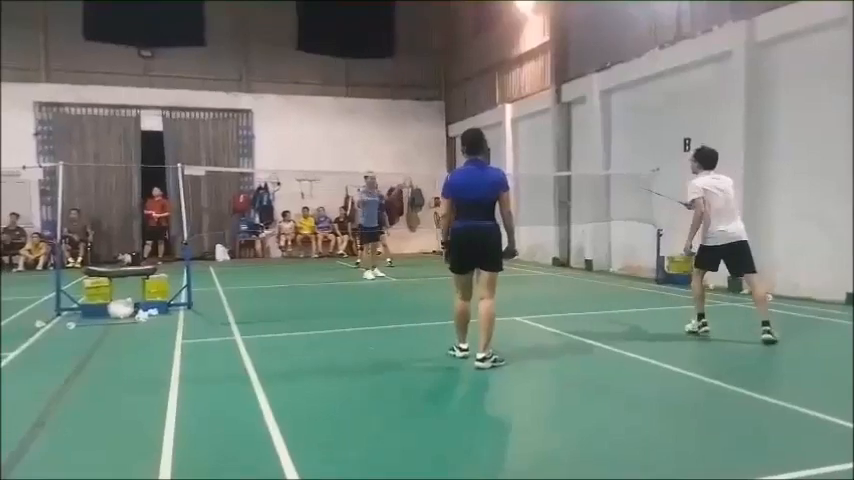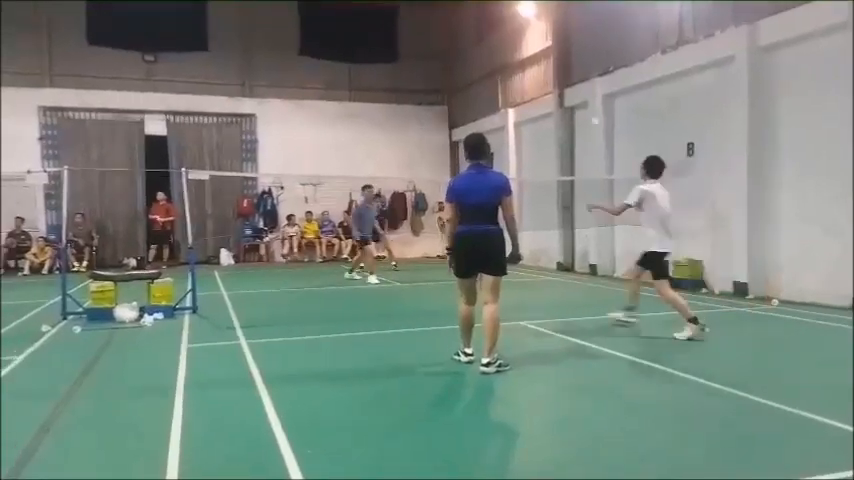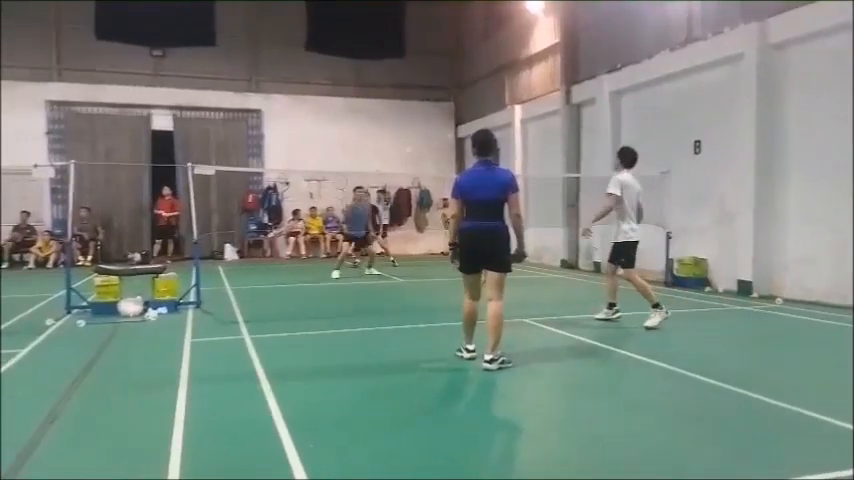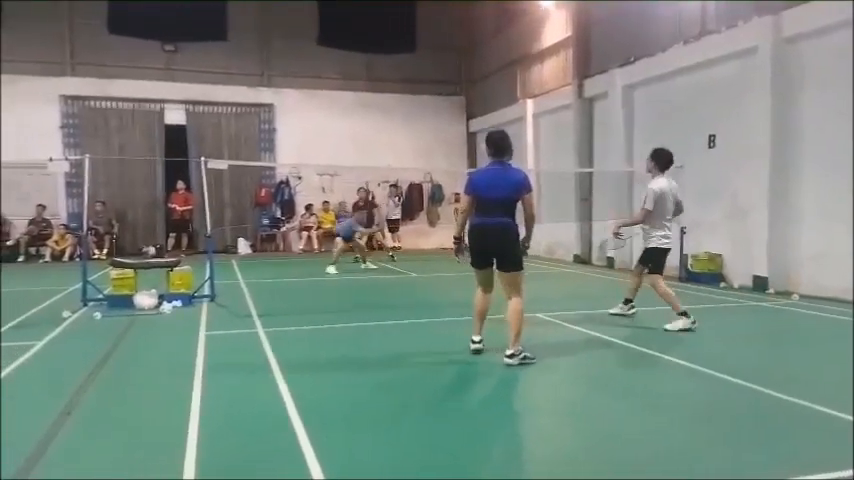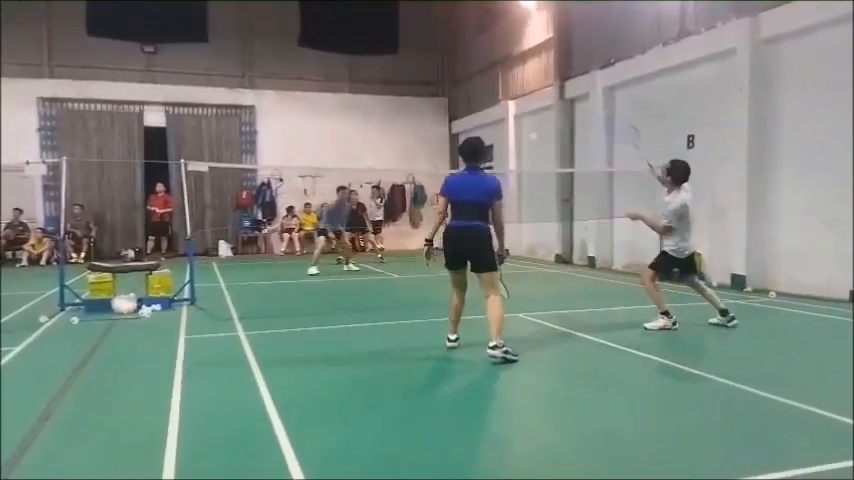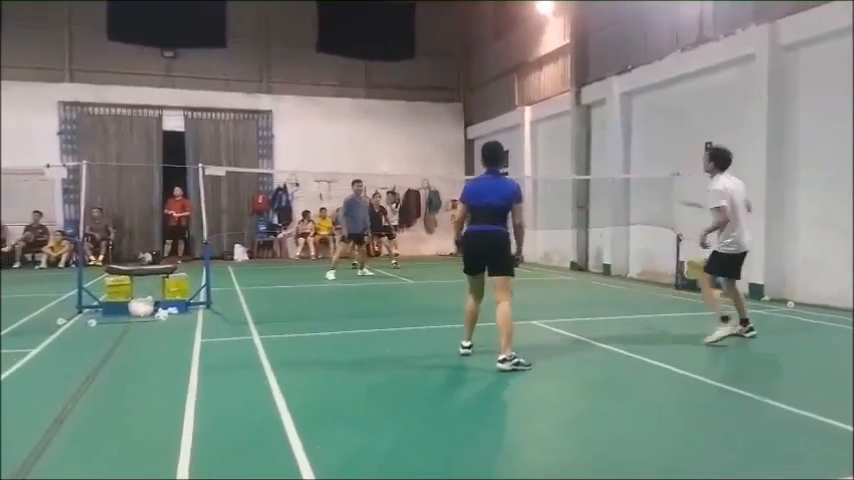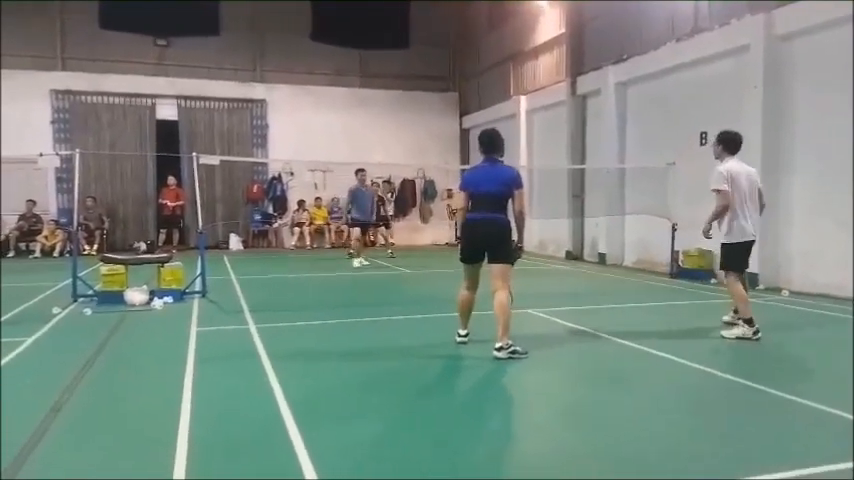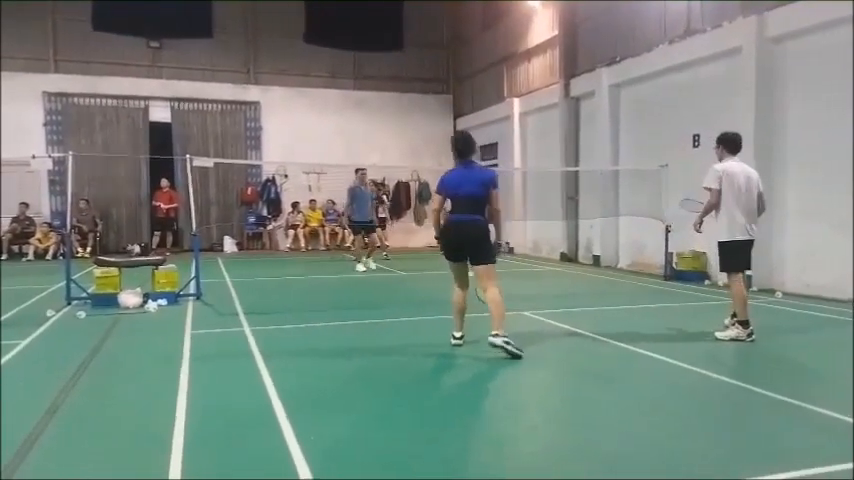
dt=0.4s
person 1, frame 1
left shoulder: (453, 178)
right shoulder: (497, 176)
left elbow: (445, 215)
right elbow: (506, 213)
left wrist: (445, 243)
right wrist: (512, 242)
left hip: (461, 237)
right hip: (488, 237)
left knee: (462, 296)
right knee: (487, 297)
left ankle: (461, 346)
right ankle: (484, 354)
person 1, frame 2
left shoulder: (456, 183)
right shoulder: (500, 180)
left elbow: (450, 220)
right elbow: (509, 217)
left wrist: (450, 249)
right wrist: (515, 247)
left hip: (464, 242)
right hip: (491, 241)
left knee: (466, 300)
right knee: (491, 301)
left ankle: (466, 350)
right ankle: (488, 359)
person 1, frame 3
left shoulder: (462, 179)
right shoulder: (506, 177)
left elbow: (455, 215)
right elbow: (516, 214)
left wrist: (452, 244)
right wrist: (521, 245)
left hip: (469, 238)
right hip: (496, 238)
left knee: (470, 296)
right knee: (495, 298)
left ankle: (468, 346)
right ankle: (491, 355)
person 1, frame 4
left shoulder: (476, 177)
right shoulder: (520, 177)
left elbow: (465, 210)
right elbow: (530, 214)
left wrist: (458, 237)
right wrist: (527, 237)
left hip: (479, 234)
right hip: (505, 234)
left knee: (483, 288)
right knee: (514, 294)
left ankle: (476, 338)
right ankle: (513, 350)
person 1, frame 5
left shoulder: (451, 181)
right shoulder: (492, 183)
left elbow: (440, 213)
right elbow: (498, 220)
left wrist: (429, 241)
right wrist: (501, 248)
left hip: (454, 237)
right hip: (479, 238)
left knee: (458, 289)
right knee: (492, 294)
left ankle: (453, 336)
right ankle: (496, 343)
person 1, frame 6
left shoulder: (471, 186)
right shoulder: (512, 187)
left elbow: (460, 219)
right elbow: (518, 224)
left wrist: (459, 242)
right wrist: (519, 251)
left hip: (472, 240)
right hip: (497, 242)
left knee: (474, 295)
right knee: (503, 300)
left ankle: (466, 342)
right ankle: (506, 356)
person 1, frame 7
left shoulder: (469, 175)
right shoulder: (511, 174)
left elbow: (462, 209)
right elbow: (519, 210)
left wrist: (462, 237)
right wrist: (520, 241)
left hip: (472, 229)
right hip: (498, 230)
left knee: (469, 286)
right knee: (501, 289)
left ankle: (462, 331)
right ankle: (502, 344)
person 1, frame 8
left shoulder: (447, 177)
right shoulder: (487, 175)
left elbow: (436, 210)
right elbow: (495, 210)
left wrist: (439, 236)
right wrist: (498, 238)
left hip: (452, 230)
right hip: (477, 230)
left knee: (460, 284)
right knee: (490, 285)
left ankle: (457, 333)
right ankle: (499, 333)
person 2, frame 1
left shoulder: (696, 183)
right shoulder: (727, 181)
left elbow: (699, 212)
left wrist: (689, 239)
left hip: (713, 239)
right hip: (737, 236)
left knee: (697, 275)
right knee: (754, 282)
left ankle: (700, 321)
right ankle: (766, 327)
person 2, frame 2
left shoulder: (642, 190)
right shoulder: (663, 192)
left elbow: (617, 210)
left wrist: (598, 206)
left hip: (656, 247)
right hip: (660, 245)
left knee: (663, 289)
right knee: (636, 274)
left ankle: (694, 324)
right ankle: (629, 312)
person 2, frame 3
left shoulder: (618, 178)
right shoulder: (634, 183)
left elbow: (611, 204)
right elbow: (639, 212)
left wrist: (590, 223)
left hip: (626, 235)
right hip: (623, 235)
left knee: (630, 275)
right knee: (610, 270)
left ankle: (657, 309)
right ankle: (611, 308)
person 2, frame 4
left shoulder: (654, 188)
right shoulder: (671, 184)
left elbow: (641, 218)
right elbow: (679, 209)
left wrist: (619, 224)
left hip: (657, 241)
right hip: (660, 239)
left knee: (655, 282)
right knee: (637, 271)
left ankle: (685, 317)
right ankle: (627, 305)
person 2, frame 5
left shoulder: (674, 204)
right shoulder: (684, 187)
left elbow: (662, 230)
left wrist: (640, 216)
right wrist: (661, 179)
left hip: (674, 249)
right hip: (685, 247)
left knee: (647, 277)
right knee: (694, 281)
left ankle: (666, 318)
right ankle: (725, 315)
person 2, frame 6
left shoulder: (717, 187)
right shoulder: (736, 182)
left elbow: (724, 218)
right elbow: (747, 208)
left wrist: (705, 232)
left hip: (728, 245)
right hip: (741, 244)
left knee: (706, 282)
right knee: (730, 284)
left ankle: (725, 323)
right ankle: (745, 324)
person 2, frame 7
left shoulder: (722, 170)
right shoulder: (750, 170)
left elbow: (724, 202)
right elbow: (761, 203)
left wrist: (709, 222)
left hip: (733, 233)
right hip: (749, 232)
left knee: (731, 277)
right knee: (738, 274)
left ankle: (749, 326)
right ankle: (738, 313)
person 2, frame 8
left shoulder: (718, 169)
right shoulder: (752, 172)
left elbow: (714, 201)
right elbow: (761, 206)
left wrist: (699, 218)
left hip: (730, 233)
right hip: (748, 233)
left knee: (735, 278)
right knee: (739, 276)
left ankle: (744, 327)
right ankle: (736, 317)
